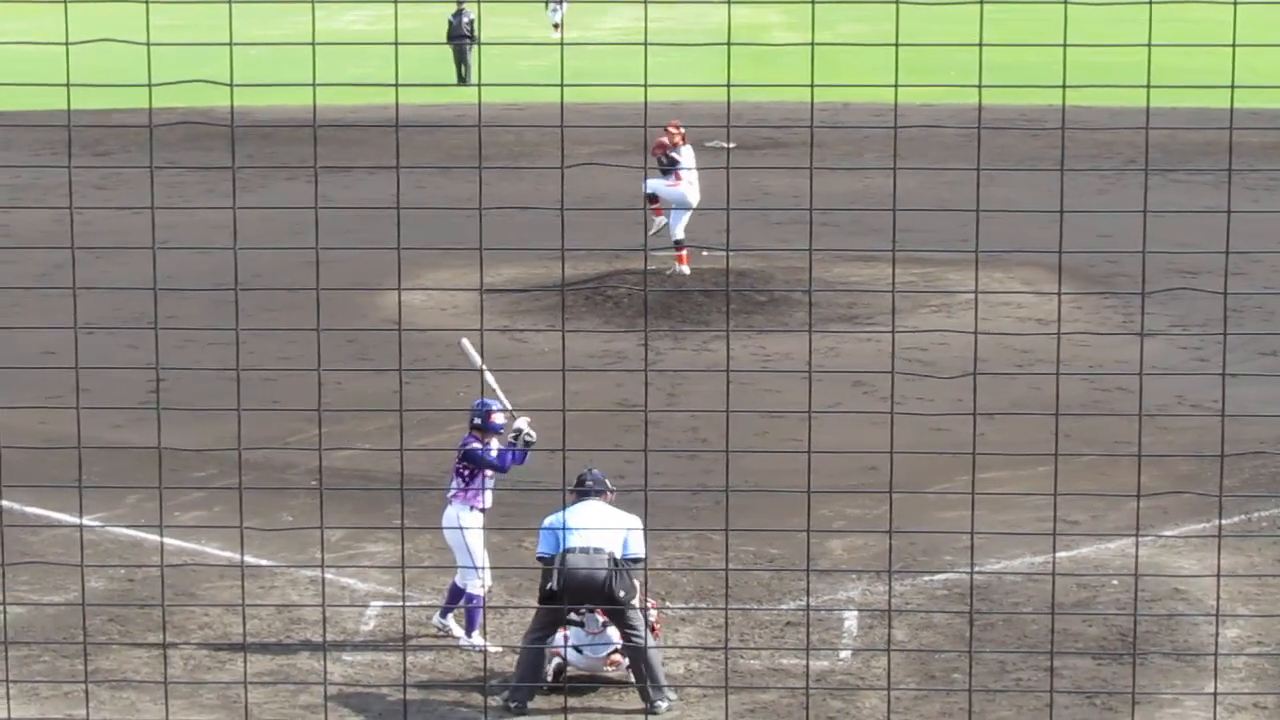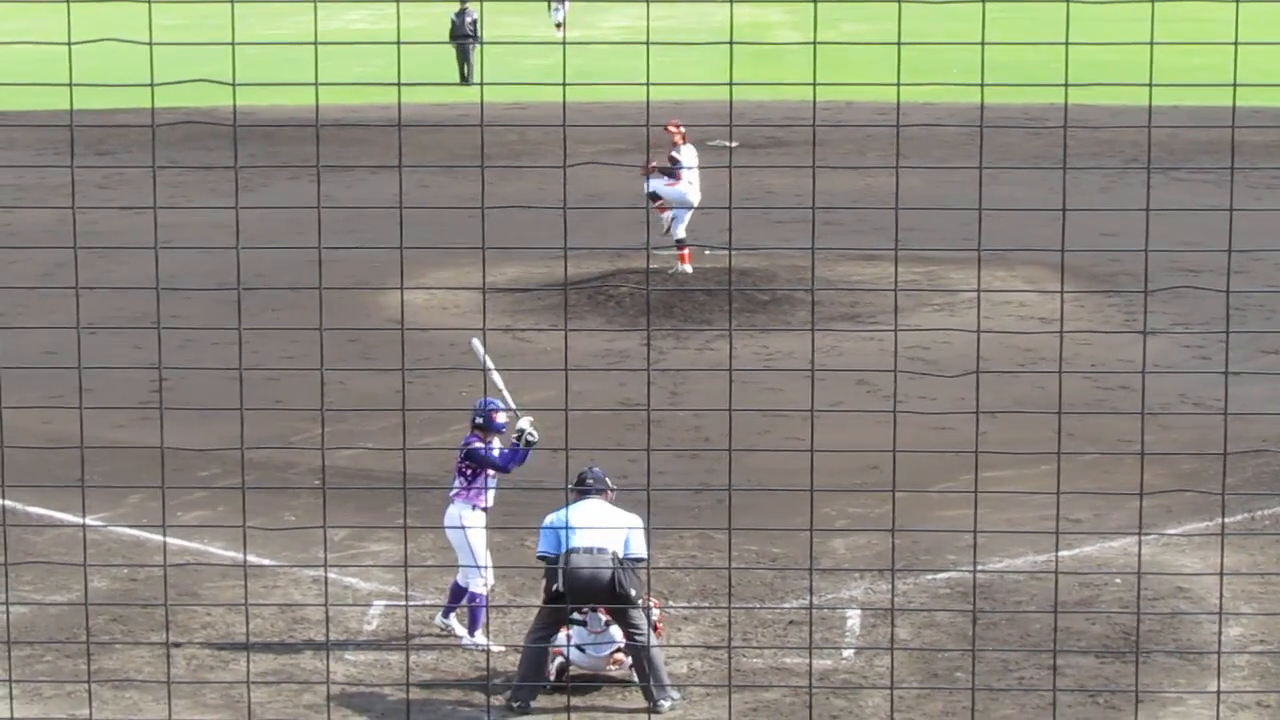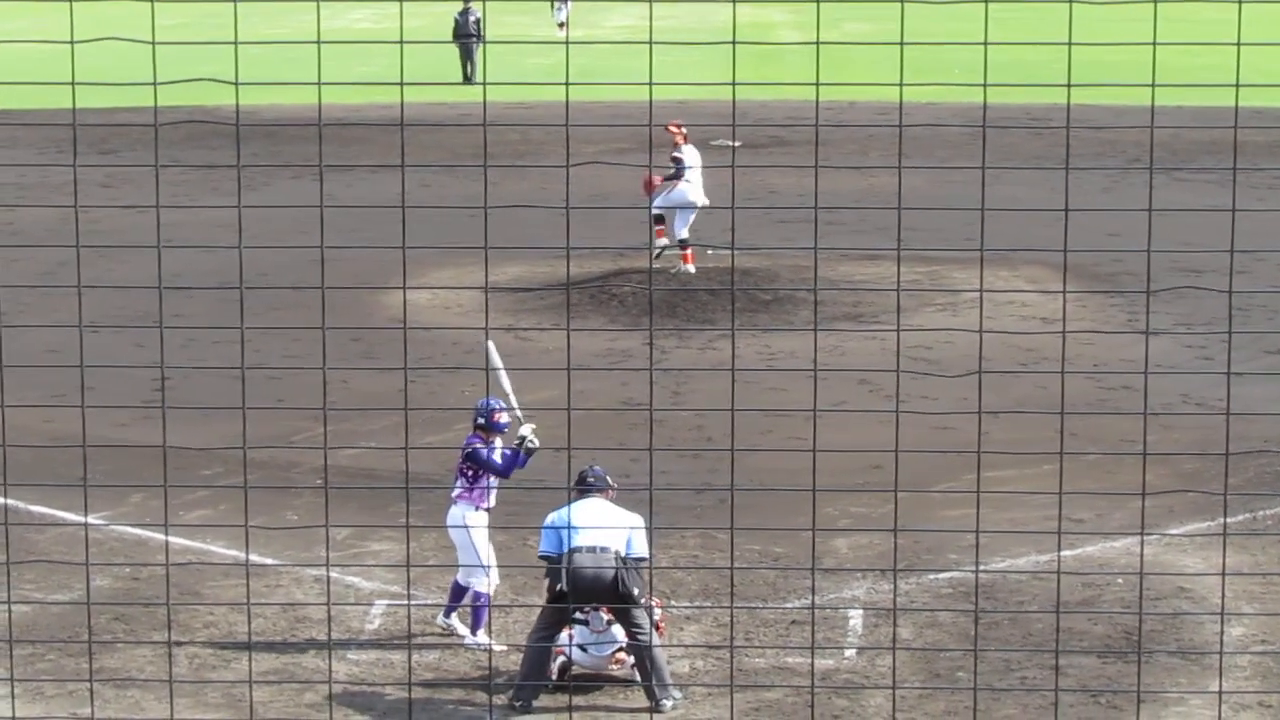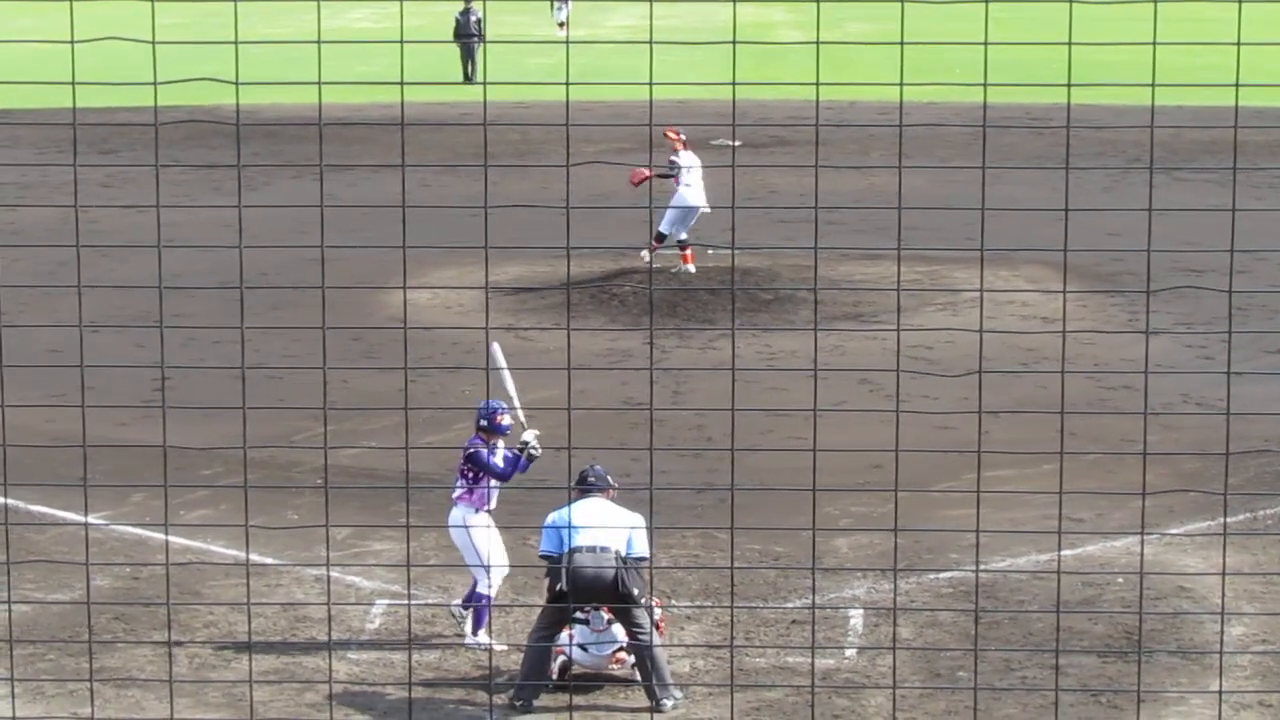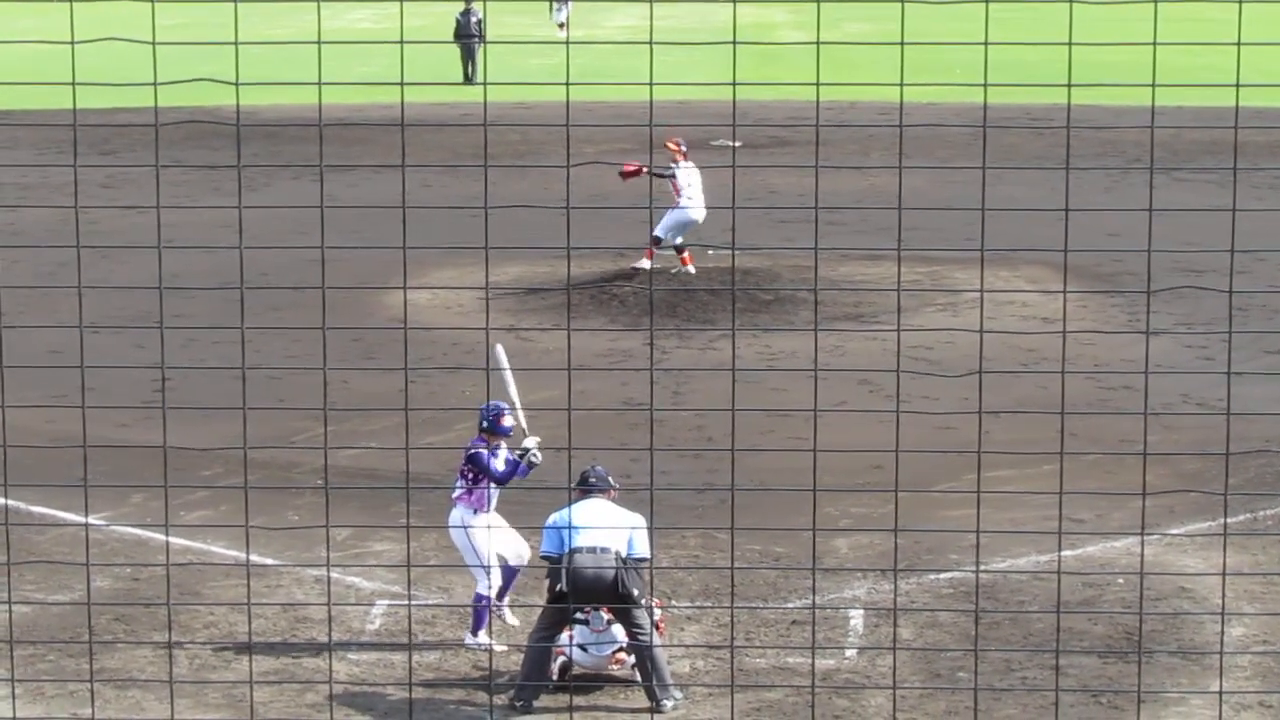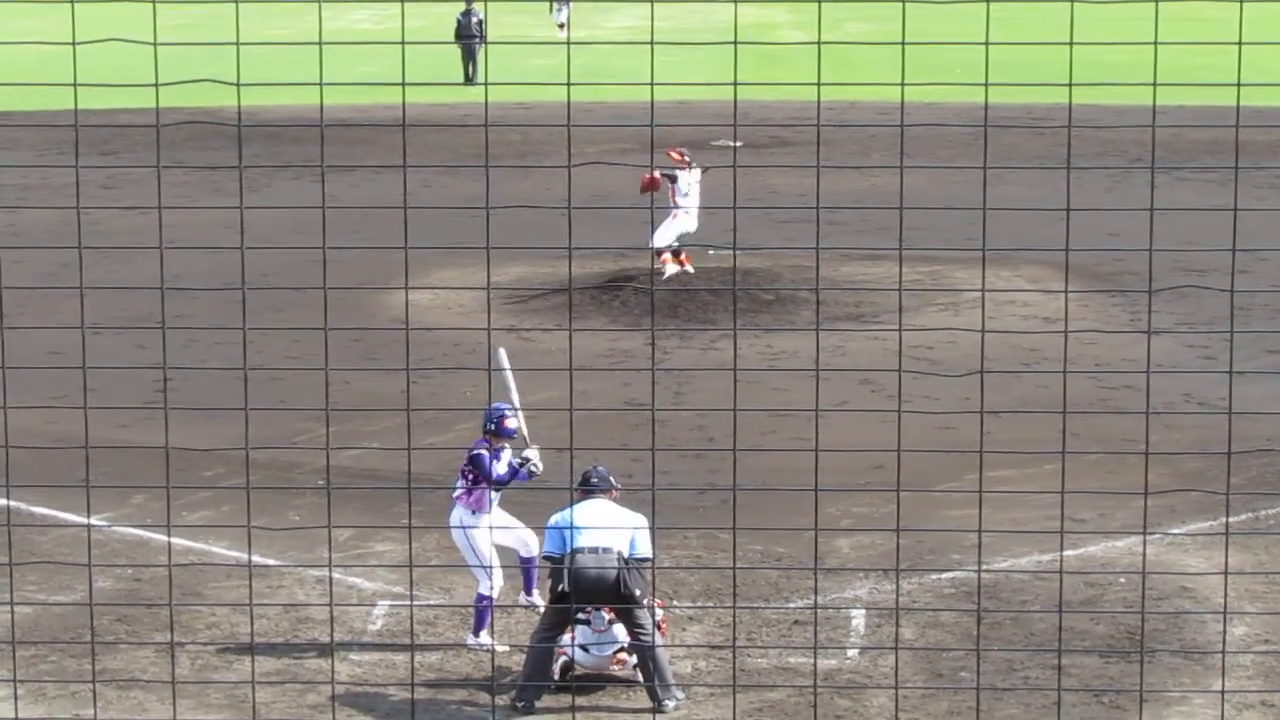
dt=0.2s
person 1, frame 1
left shoulder: (489, 443)
right shoulder: (471, 447)
left elbow: (516, 460)
right elbow: (502, 466)
left wrist: (525, 443)
right wrist: (515, 436)
left hip: (471, 516)
right hip: (462, 517)
left knee: (468, 572)
right knee: (479, 577)
left ankle: (444, 617)
right ankle: (470, 637)
person 1, frame 2
left shoulder: (491, 443)
right shoulder: (473, 447)
left elbow: (515, 461)
right elbow: (504, 466)
left wrist: (527, 443)
right wrist: (518, 436)
left hip: (472, 515)
right hip: (464, 516)
left knee: (469, 572)
right knee: (482, 576)
left ankle: (446, 617)
right ankle: (473, 636)
person 1, frame 3
left shoulder: (493, 444)
right shoulder: (474, 448)
left elbow: (515, 464)
right elbow: (503, 472)
left wrist: (527, 449)
right wrist: (519, 442)
left hip: (476, 516)
right hip: (466, 517)
left knee: (470, 572)
right knee: (487, 576)
left ankle: (448, 617)
right ankle: (475, 636)
person 1, frame 4
left shoulder: (496, 446)
right shoulder: (476, 450)
left elbow: (518, 468)
right elbow: (503, 475)
left wrist: (529, 455)
right wrist: (521, 447)
left hip: (480, 516)
right hip: (467, 519)
left knee: (498, 568)
right knee: (490, 577)
left ankle: (463, 607)
right ankle: (476, 635)
person 1, frame 5
left shoulder: (499, 447)
right shoulder: (477, 451)
left elbow: (517, 472)
right elbow: (500, 479)
left wrist: (530, 461)
right wrist: (522, 452)
left hip: (485, 514)
right hip: (467, 519)
left knee: (519, 553)
right knee: (490, 578)
left ankle: (498, 603)
right ankle: (476, 636)
person 1, frame 6
left shoulder: (504, 450)
right shoulder: (480, 453)
left elbow: (516, 476)
right elbow: (494, 483)
left wrist: (531, 468)
right wrist: (521, 462)
left hip: (488, 513)
right hip: (468, 520)
left knee: (527, 540)
right knee: (492, 578)
left ankle: (530, 595)
right ankle: (478, 636)
person 2, frame 1
left shoulder: (555, 518)
right shoulder: (627, 519)
left elbow: (546, 561)
right elbow: (632, 565)
right wrist: (632, 594)
left hip: (567, 570)
right hip: (607, 572)
left knee: (538, 634)
right knee: (638, 634)
left ankle: (518, 698)
right ankle: (658, 698)
person 2, frame 2
left shoulder: (556, 517)
right shoulder: (628, 517)
left elbow: (548, 560)
right elbow: (634, 563)
left wrist: (559, 589)
right wrist: (632, 592)
left hip: (571, 570)
right hip: (610, 571)
left knee: (540, 633)
right knee: (640, 633)
left ankle: (520, 698)
right ankle: (661, 696)
person 2, frame 3
left shoulder: (557, 516)
right shoulder: (629, 517)
left elbow: (551, 560)
right elbow: (636, 562)
left wrist: (562, 587)
right wrist: (632, 592)
left hip: (574, 570)
right hip: (613, 571)
left knee: (543, 633)
right knee: (642, 632)
left ankle: (523, 697)
right ankle: (663, 696)
person 2, frame 4
left shoulder: (558, 516)
right shoulder: (630, 516)
left elbow: (552, 560)
right elbow: (637, 562)
left wrist: (563, 588)
right wrist: (632, 592)
left hip: (574, 569)
right hip: (613, 570)
left knee: (543, 632)
right knee: (643, 631)
left ankle: (523, 697)
right ankle: (663, 696)
person 2, frame 5
left shoulder: (559, 517)
right shoulder: (631, 517)
left elbow: (552, 560)
right elbow: (637, 562)
left wrist: (566, 588)
right wrist: (633, 592)
left hip: (574, 570)
right hip: (614, 571)
left knee: (543, 633)
right knee: (643, 632)
left ankle: (523, 697)
right ankle: (663, 696)
person 2, frame 6
left shoulder: (561, 517)
right shoulder: (633, 517)
left elbow: (554, 560)
right elbow: (640, 562)
left hip: (576, 571)
right hip: (616, 571)
left knee: (546, 633)
right knee: (646, 633)
left ankle: (525, 698)
right ankle: (665, 696)
